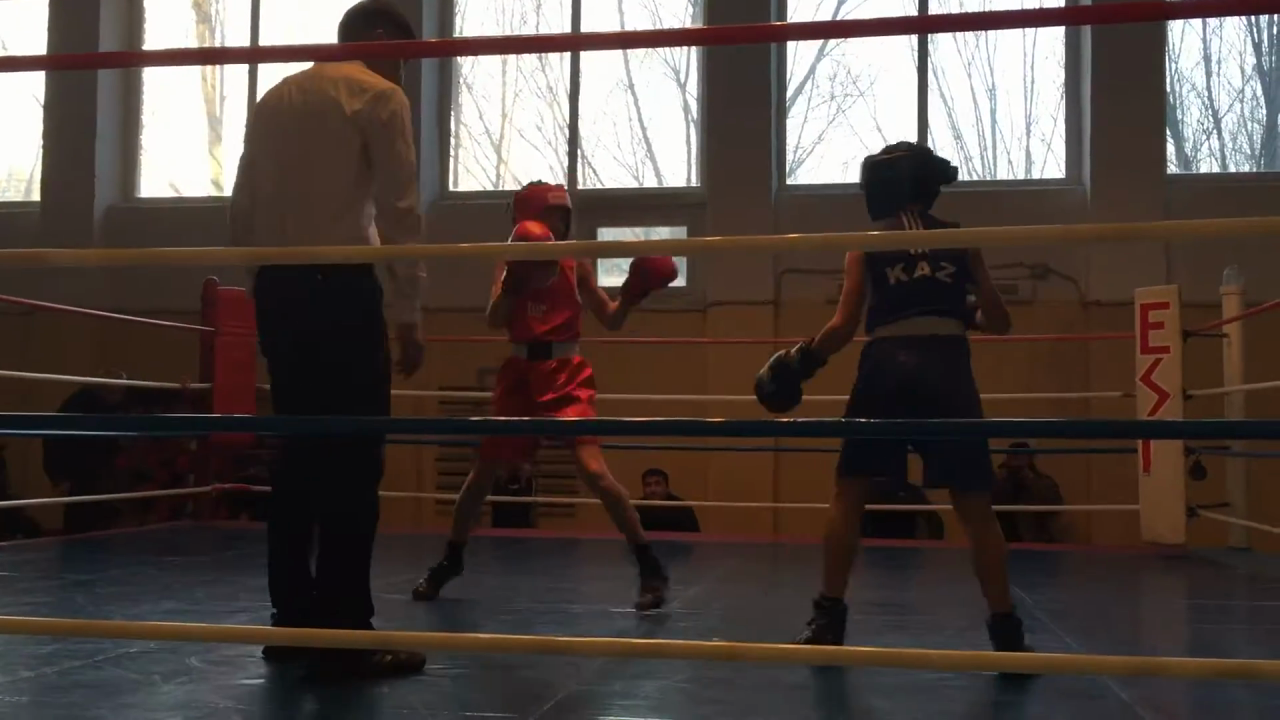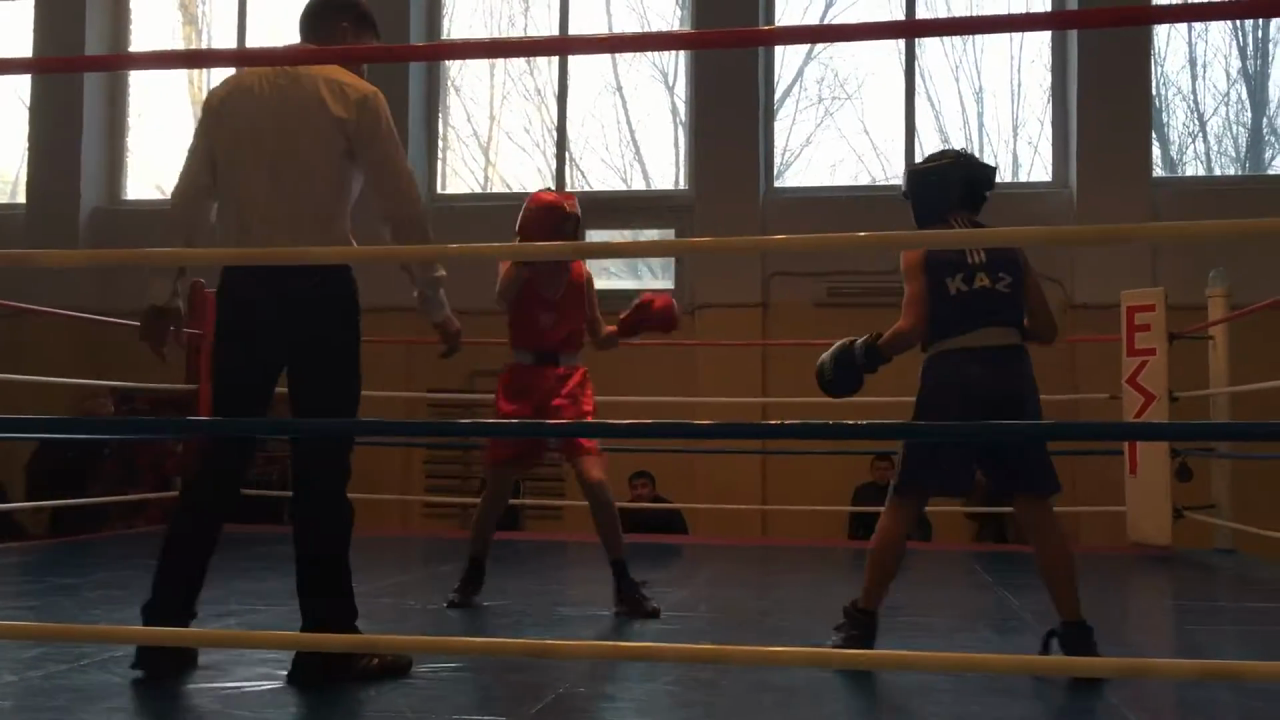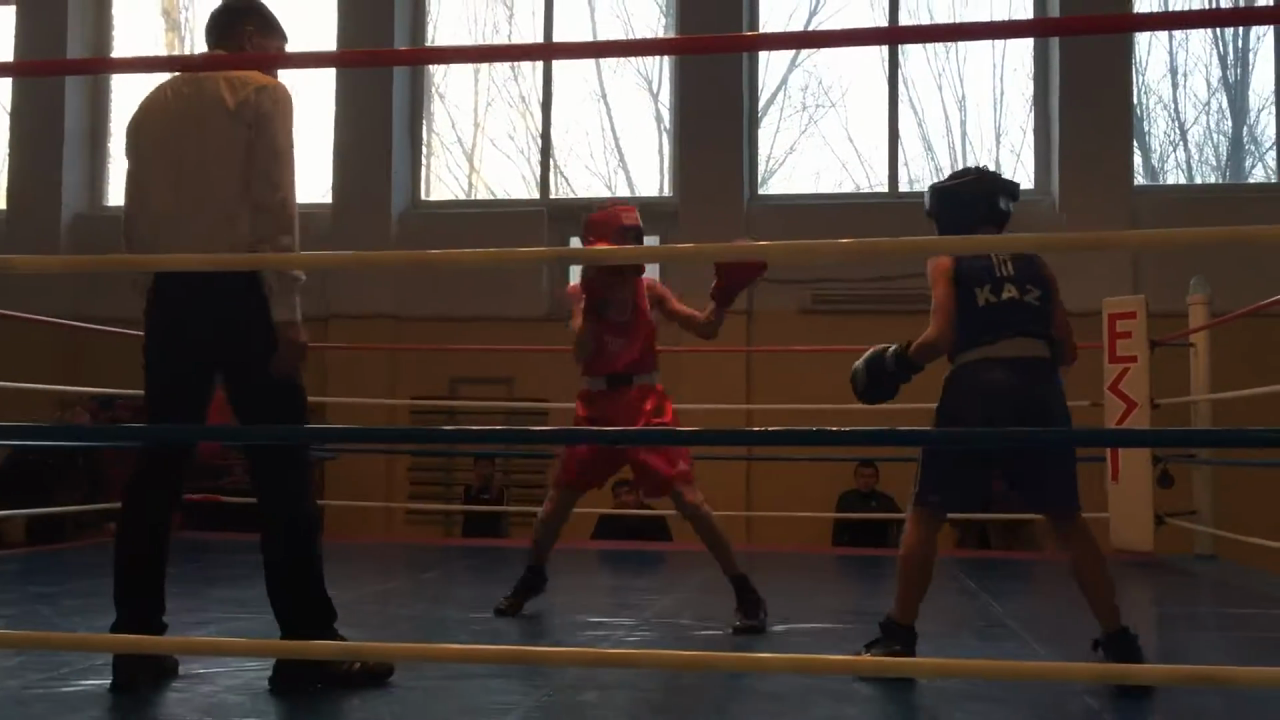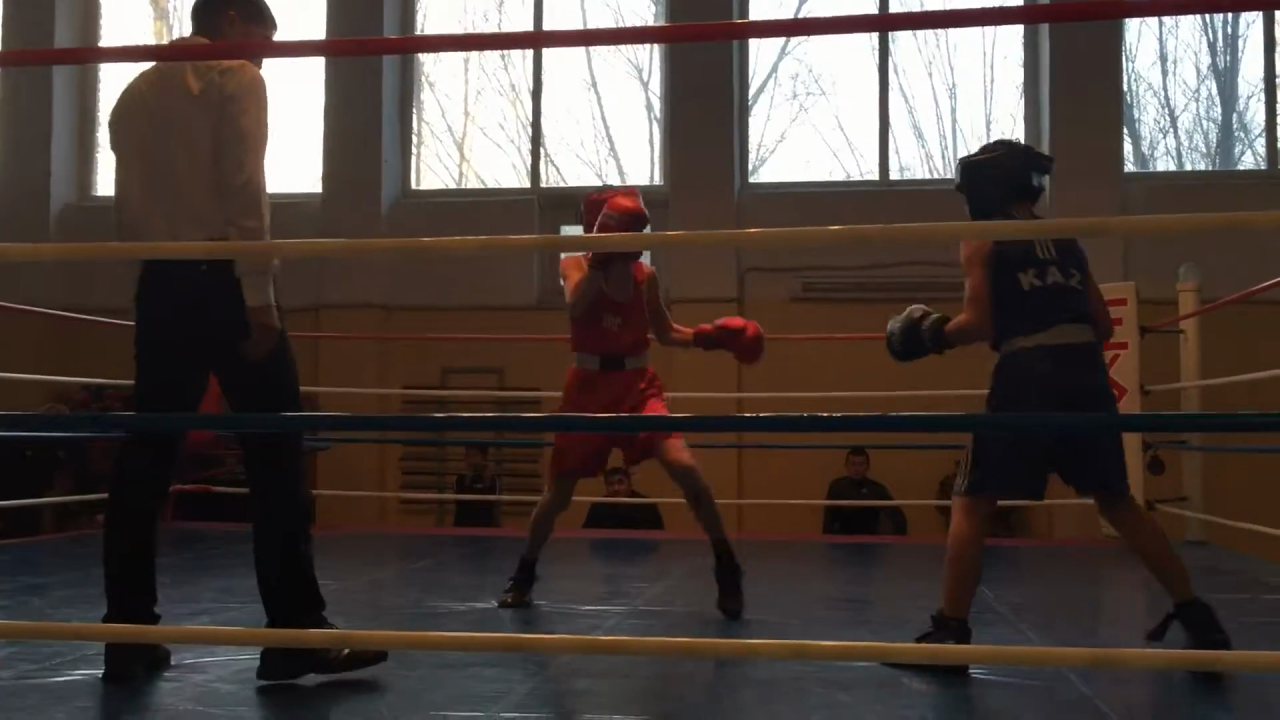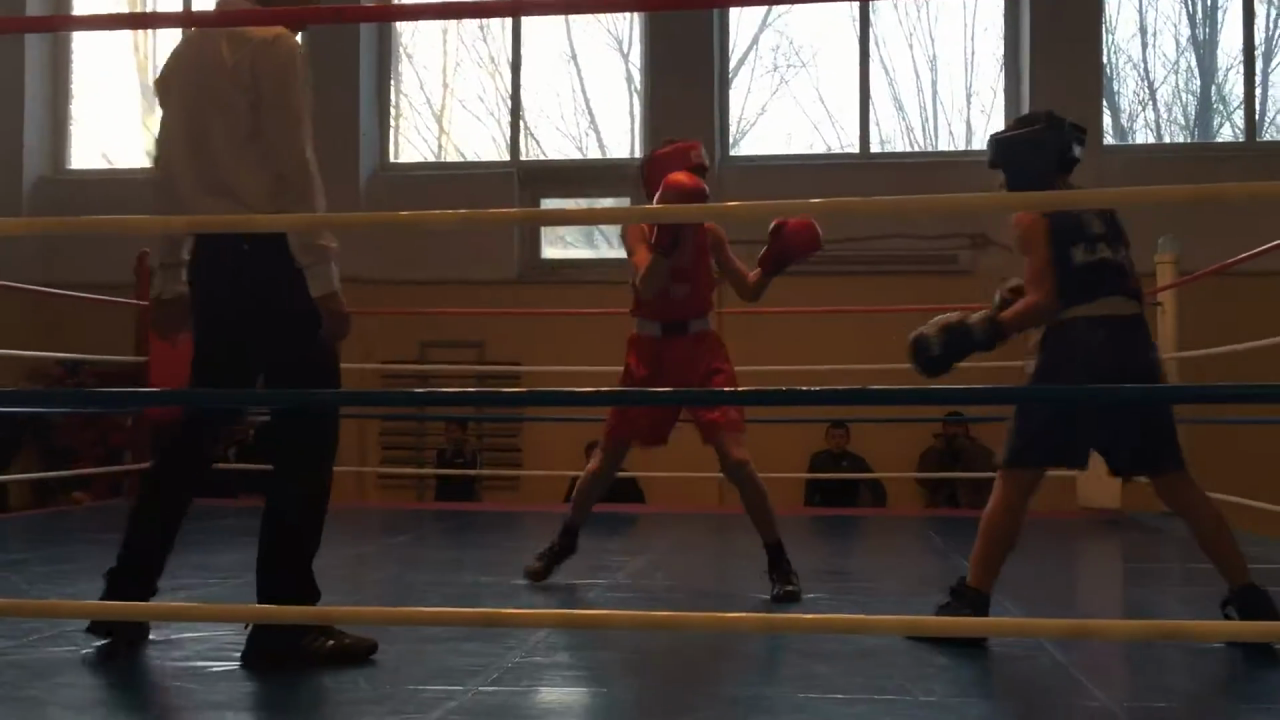
dt=0.4s
person 1, frame 1
left shoulder: (275, 98)
right shoulder: (377, 96)
left elbow: (243, 211)
right elbow: (398, 209)
left wrist: (248, 287)
right wrist: (407, 313)
left hip: (277, 287)
right hip: (339, 287)
left knee: (299, 456)
right knee: (352, 461)
left ankle: (293, 622)
right ankle: (341, 634)
person 1, frame 2
left shoulder: (228, 94)
right shoulder: (355, 97)
left elbow: (188, 202)
right elbow: (402, 208)
left wrist: (167, 294)
right wrist: (437, 304)
left hip: (244, 287)
right hip: (318, 289)
left knee: (222, 456)
right knee: (321, 464)
left ankle: (166, 627)
right ankle: (328, 640)
person 1, frame 3
left shoulder: (151, 107)
right shoulder: (261, 92)
left elbow: (136, 225)
right elbow: (274, 207)
right wrist: (286, 311)
left hip: (171, 297)
right hip: (239, 291)
left knee: (160, 466)
right knee: (282, 467)
left ankle: (136, 644)
right ankle: (309, 641)
person 1, frame 4
left shoulder: (134, 94)
right shoulder: (233, 77)
left elbow: (127, 213)
right elbow: (242, 190)
right wrist: (259, 294)
left hip: (160, 284)
right hip: (221, 279)
left knee: (147, 456)
right knee: (275, 452)
left ankle: (128, 634)
right ankle: (296, 629)
person 1, frame 5
left shoulder: (183, 57)
left elbow: (169, 180)
right elbow: (294, 172)
left wrist: (170, 280)
right wrist: (324, 278)
left hip: (213, 261)
right hip: (270, 260)
left knee: (200, 431)
right knee: (307, 432)
left ankle: (128, 595)
right ankle: (286, 621)
person 2, frame 1
left shoulder: (866, 243)
right shoulder: (958, 240)
left elbow: (843, 324)
right elbow: (998, 321)
left wrist: (800, 360)
left hip: (885, 368)
right hip: (947, 365)
left knee: (849, 492)
right knee: (973, 501)
left ankle: (828, 618)
right ankle: (1005, 628)
person 2, frame 2
left shoulder: (921, 248)
right shoulder: (1009, 248)
left elbow: (912, 328)
right elbow: (1046, 329)
left wrist: (866, 354)
left hip: (952, 377)
right hip: (1011, 377)
left knee: (906, 504)
right knee: (1035, 509)
left ankle: (861, 622)
right ankle: (1076, 636)
person 2, frame 3
left shoulder: (947, 261)
right shoulder: (1034, 262)
left elbow: (941, 337)
right elbow: (1065, 350)
left wrist: (898, 362)
left hip: (978, 390)
right hip: (1039, 390)
left knee: (928, 513)
right knee: (1067, 521)
left ankle: (896, 639)
right ankle: (1120, 644)
person 2, frame 4
left shoulder: (983, 243)
right shoulder: (1067, 240)
left elbow: (977, 324)
right elbow: (1103, 326)
left wrist: (932, 333)
left hip: (1026, 377)
right hip: (1087, 375)
left knee: (972, 505)
right knee: (1119, 506)
left ankle: (949, 632)
right ankle: (1198, 620)
person 2, frame 5
left shoulder: (1031, 215)
right shoulder: (1103, 212)
left elbow: (1045, 304)
left wrist: (977, 330)
left hip: (1074, 352)
right hip: (1133, 349)
left knee: (1015, 479)
right knee: (1175, 484)
left ankle: (969, 603)
person 3, frame 1
left shoulder: (575, 265)
right shoulder: (507, 266)
left elbow: (612, 319)
right elbow: (495, 319)
left wrist: (637, 290)
right wrist: (516, 272)
left hip: (566, 376)
right hip: (519, 374)
left knee: (594, 471)
right knee: (483, 475)
left ankle: (650, 566)
right ankle: (451, 562)
person 3, frame 2
left shoulder: (580, 275)
right shoulder: (517, 266)
left elbow: (598, 335)
right elbow: (504, 298)
left wrist: (633, 323)
right wrist: (525, 248)
left hip: (568, 383)
right hip: (521, 383)
left knee: (593, 479)
right knee: (498, 486)
left ankle: (624, 581)
right ankle: (472, 576)
person 3, frame 3
left shoulder: (648, 288)
right shoulder: (578, 292)
left elbow: (705, 328)
right elbow: (582, 357)
left wrist: (725, 293)
right wrist: (595, 303)
left hip: (646, 404)
right hip: (597, 406)
left knee: (689, 501)
right knee: (558, 503)
left ankle: (747, 594)
right ankle: (531, 579)
person 3, frame 4
left shoulder: (644, 274)
right shoulder: (575, 264)
left elbow: (668, 333)
right elbow: (575, 309)
left wrist: (711, 334)
right wrist: (601, 257)
left hip: (640, 384)
right hip: (589, 388)
left knee: (683, 465)
right knee: (557, 493)
left ankle: (726, 566)
right ankle: (525, 573)
person 3, frame 5
left shoulder: (709, 232)
right shoulder: (638, 228)
left elbow: (749, 287)
right elbow: (649, 288)
left wrist: (776, 257)
right wrist: (670, 231)
left hip: (702, 351)
right hip: (649, 354)
left knee: (735, 459)
right knee: (606, 461)
left ankle: (779, 561)
right ankle: (564, 540)
